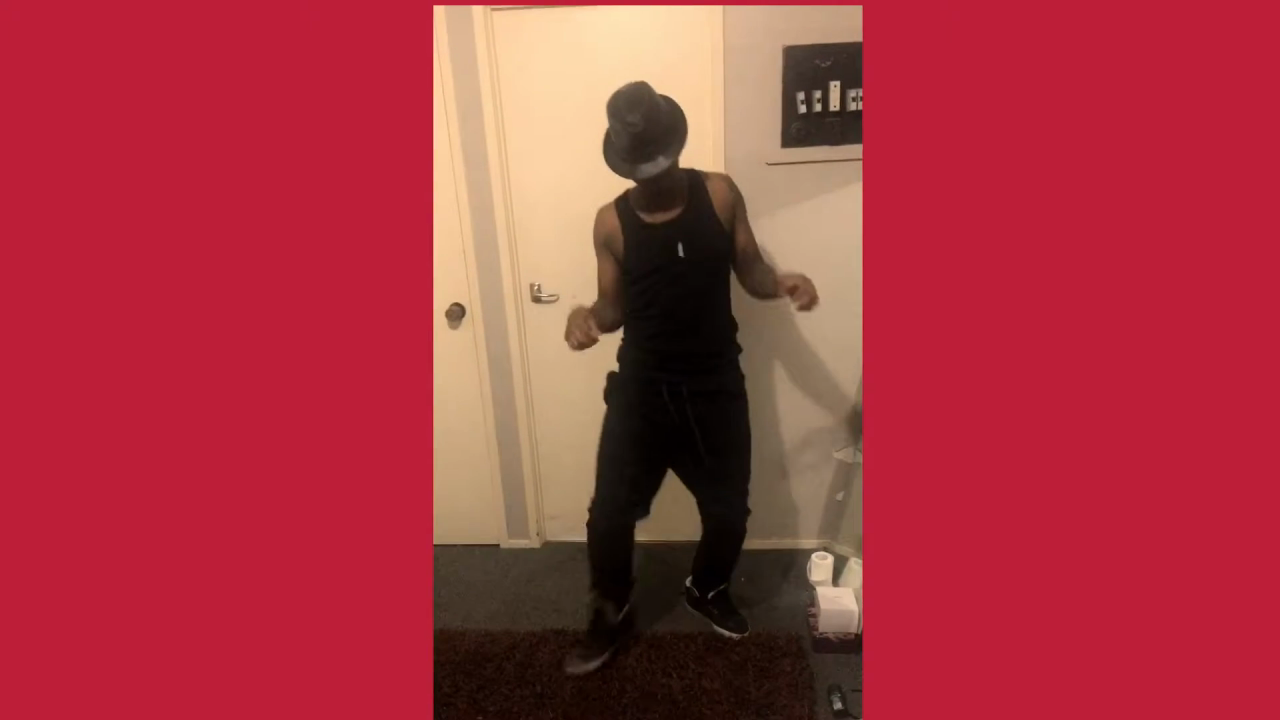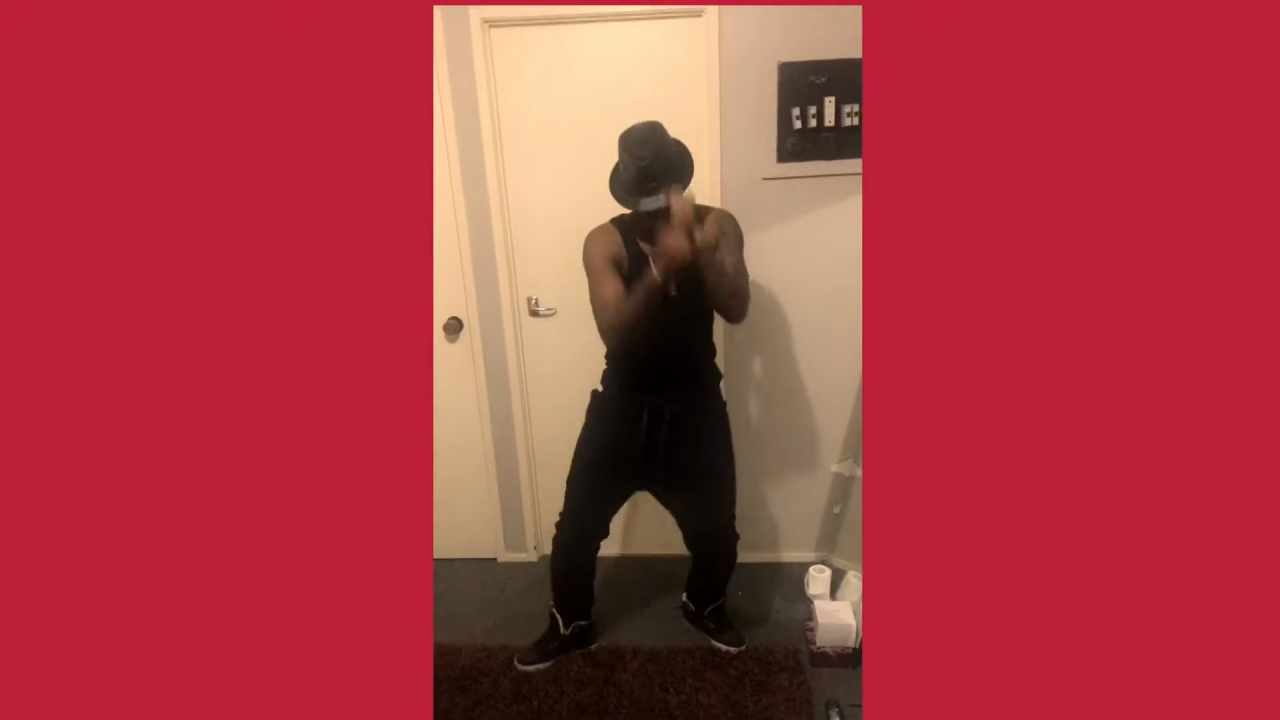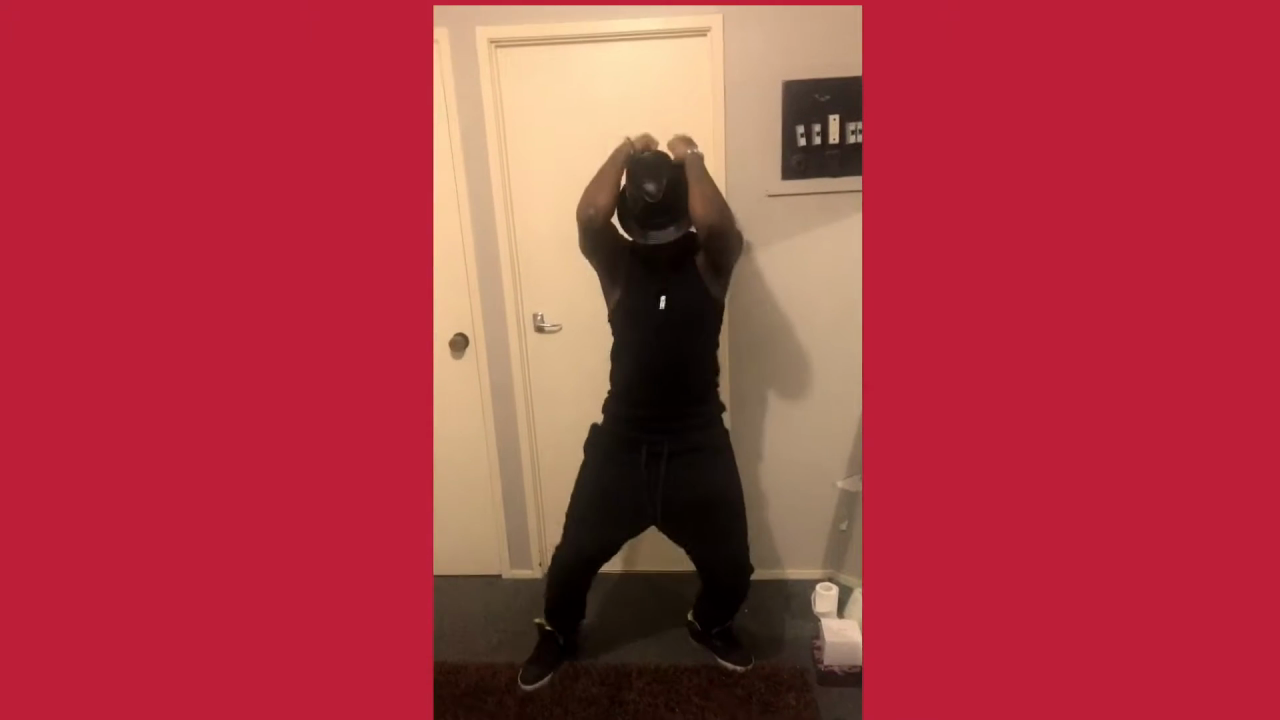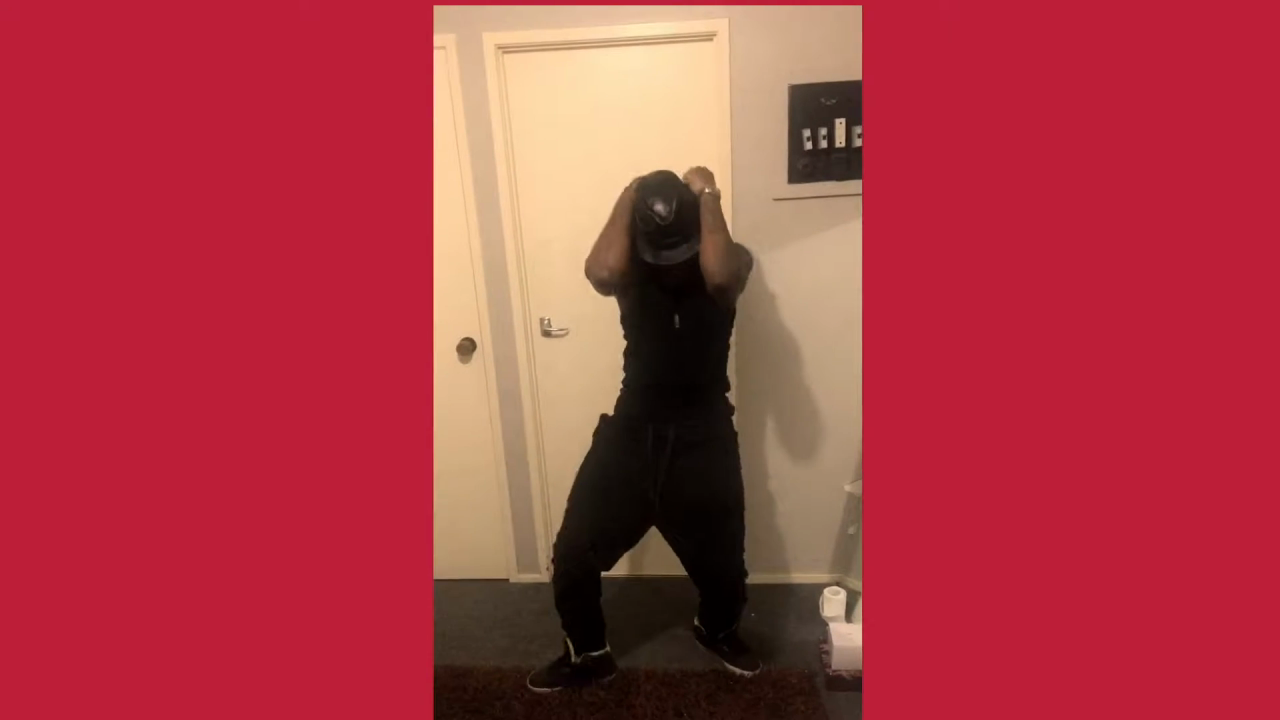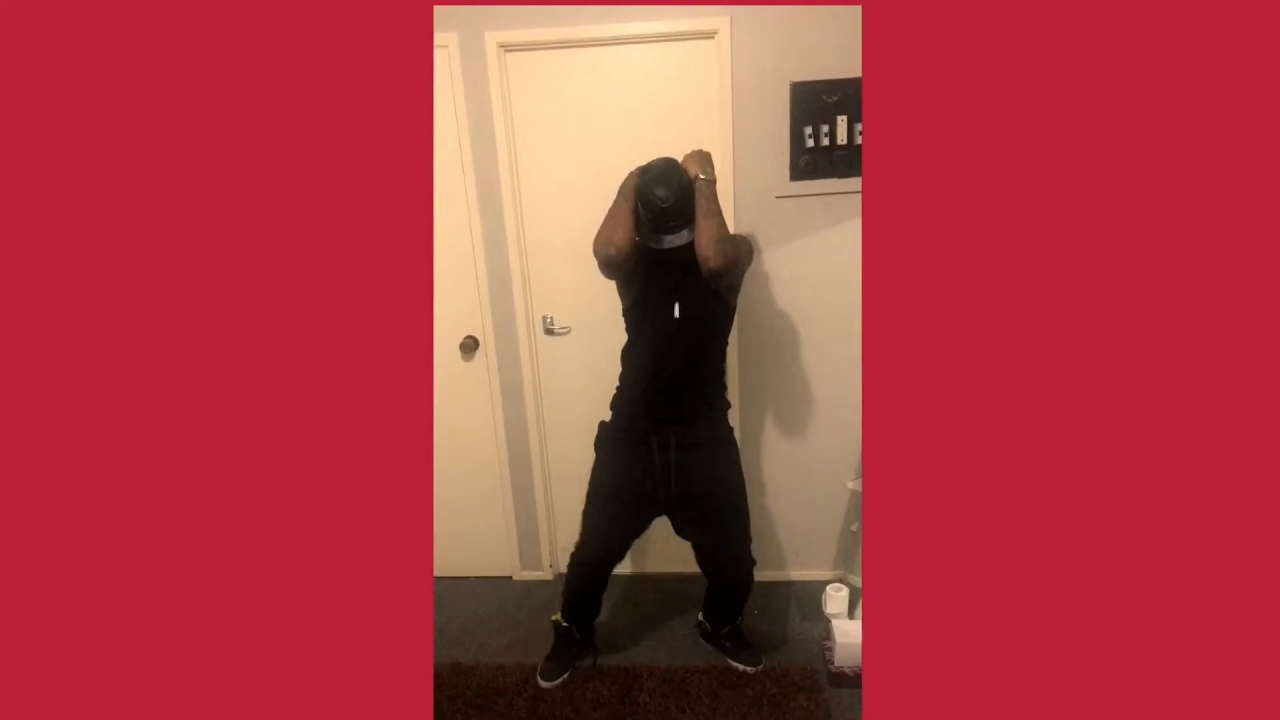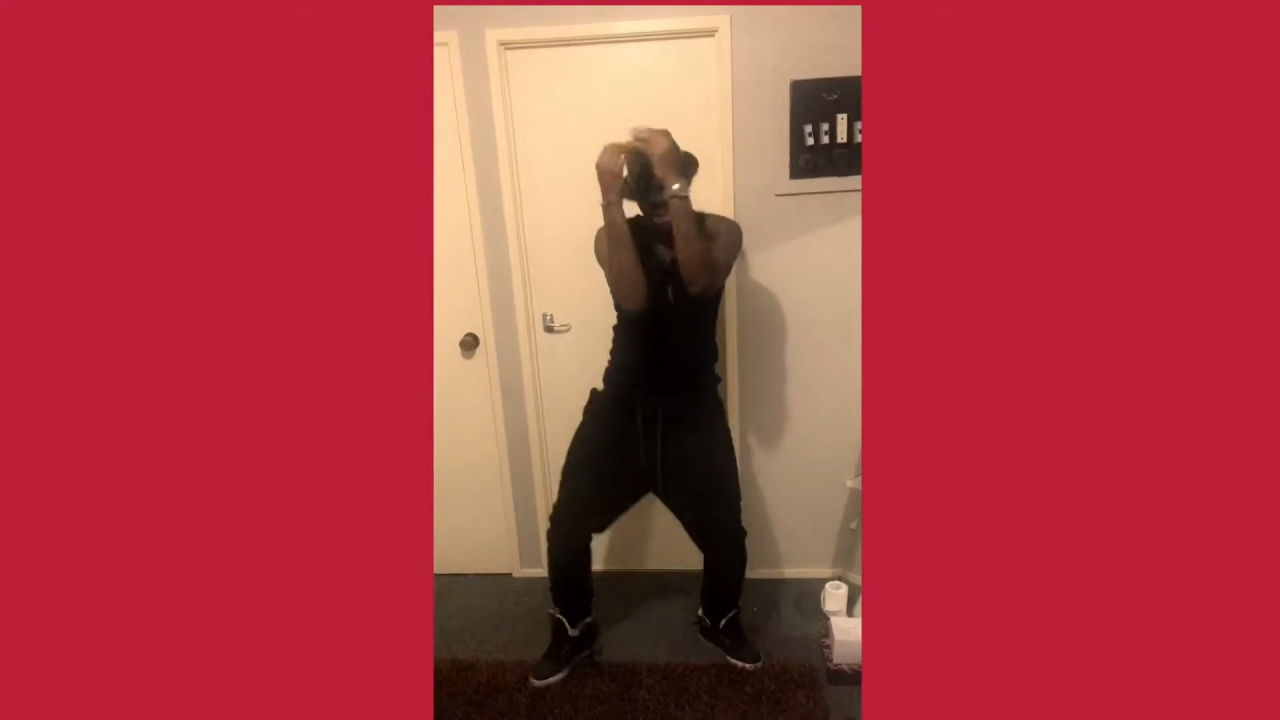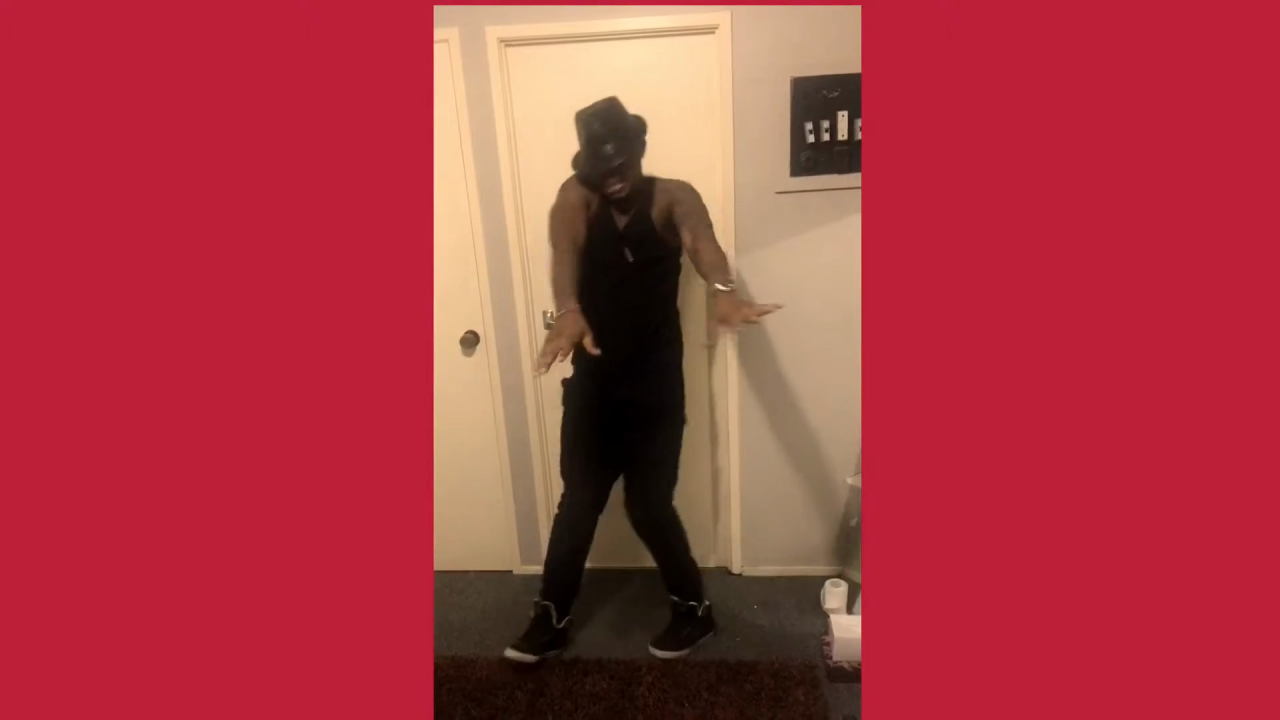
dt=0.4s
person 1, frame 1
left shoulder: (720, 194)
right shoulder: (611, 222)
left elbow: (752, 272)
right elbow: (613, 306)
left wrist: (788, 284)
right wrist: (590, 316)
left hip: (715, 386)
right hip: (642, 387)
left knee: (727, 508)
right knee: (610, 512)
left ankle: (706, 589)
right ankle: (611, 614)
person 1, frame 2
left shoulder: (716, 225)
right shoulder: (606, 241)
left elbow: (736, 309)
right elbow: (612, 332)
left wrist: (704, 248)
right wrist: (659, 267)
left hip: (695, 410)
right hip: (623, 409)
left knee: (716, 533)
right knee: (579, 524)
left ankle: (703, 604)
right ankle: (571, 624)
person 1, frame 3
left shoulder: (714, 260)
right shoulder: (616, 263)
left elbow: (713, 219)
right elbow: (590, 215)
left wrist: (690, 156)
right wrist: (626, 153)
left hip: (698, 447)
right hip: (621, 445)
left knee: (732, 569)
right knee: (573, 559)
left ankle: (710, 625)
right ankle: (555, 636)
person 1, frame 4
left shoulder: (732, 265)
right shoulder: (631, 272)
left elbow: (720, 273)
right elbow: (600, 271)
left wrist: (708, 193)
right wrist: (628, 195)
left hip: (704, 442)
right hip: (630, 436)
left knee: (723, 570)
right knee: (574, 554)
left ankle: (716, 629)
right ankle: (588, 655)
person 1, frame 5
left shoulder: (734, 253)
right shoulder: (632, 260)
left elbow: (713, 257)
right elbow: (608, 247)
left wrist: (702, 178)
right wrist: (630, 186)
left hip: (704, 439)
right hip: (631, 436)
left knee: (733, 560)
right knee: (593, 553)
left ankle: (720, 625)
right ankle: (572, 632)
person 1, frame 6
left shoulder: (720, 232)
right shoulder: (612, 237)
left elbow: (699, 281)
right elbow: (633, 301)
left wrist: (670, 186)
right wrist: (610, 197)
left hip: (693, 414)
right hip: (620, 409)
left knee: (724, 534)
right knee: (569, 524)
left ankle: (719, 620)
right ankle: (574, 631)
person 1, frame 7
left shoulder: (671, 197)
right shoulder: (578, 193)
left elbow: (697, 238)
right elbow: (565, 243)
left wrist: (724, 289)
right wrist: (567, 309)
left hip: (654, 385)
right hip: (592, 382)
left knee: (649, 507)
right knee: (578, 505)
left ankle: (692, 608)
right ankle: (550, 622)
